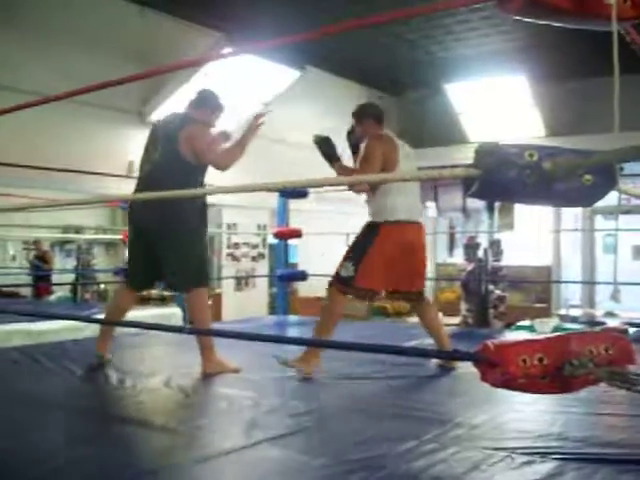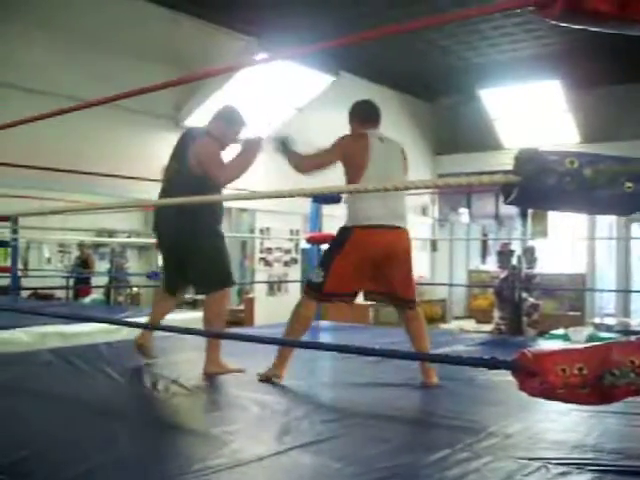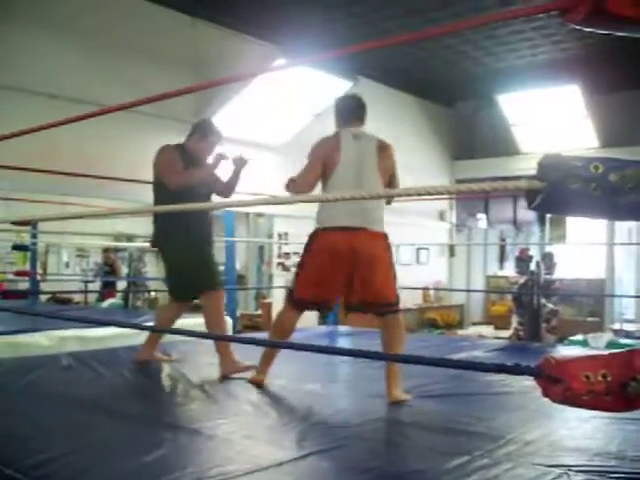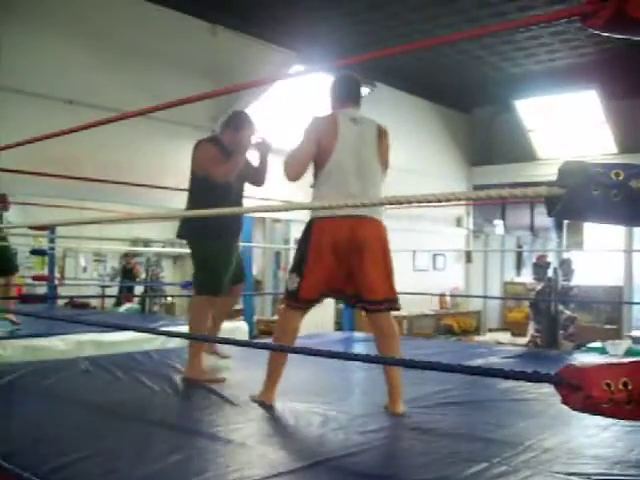
dt=0.7s
person 1, frame 1
left shoulder: (377, 144)
right shoulder: (402, 148)
left elbow: (360, 184)
left wrist: (333, 159)
right wrist: (358, 155)
left hip: (387, 228)
right hip: (413, 229)
left knee: (340, 287)
right knee: (416, 296)
left ankle: (310, 359)
right ankle: (449, 354)
person 1, frame 2
left shoulder: (352, 143)
right shoulder: (399, 150)
left elbow: (305, 166)
left wrist: (286, 149)
left hip: (362, 232)
right hip: (398, 234)
left knee: (312, 294)
right knee: (407, 305)
left ankle: (279, 365)
right ankle: (429, 372)
person 1, frame 3
left shoulder: (326, 146)
right shoulder: (384, 150)
left elbow: (301, 189)
left wrist: (292, 182)
left hip: (331, 234)
right hip: (372, 236)
left knee: (295, 304)
right knee: (389, 311)
left ankle: (263, 369)
right ankle: (394, 387)
person 1, frame 4
left shoulder: (322, 125)
right shoulder: (381, 134)
left elbow: (294, 172)
left wrist: (294, 154)
left hip: (327, 223)
right hip: (370, 224)
left knee: (294, 305)
right knee: (381, 311)
left ankle: (269, 389)
right ankle: (396, 398)
person 2, frame 1
left shoulder: (164, 125)
right shoulder: (194, 130)
right elbow: (222, 162)
left wrist: (215, 142)
right wrist: (248, 134)
left hip: (145, 214)
right hip: (179, 219)
left knee: (133, 285)
right knee: (196, 287)
left ankle: (102, 345)
right ankle: (210, 359)
person 2, frame 2
left shoulder: (192, 138)
right shoulder: (206, 143)
left elbow: (213, 173)
right elbow: (222, 177)
left wrist: (244, 152)
right wrist: (250, 153)
left hip: (171, 224)
right hip: (195, 227)
left knee: (173, 286)
right knee: (219, 289)
left ankle: (146, 334)
right ankle: (213, 360)
person 2, frame 3
left shoulder: (202, 166)
right shoulder: (169, 154)
left elbow: (225, 191)
right elbow: (174, 182)
left wrist: (237, 170)
right wrist: (210, 168)
left hip: (194, 237)
right hip: (176, 237)
left knee: (182, 297)
right knee: (212, 292)
left ankle: (148, 349)
right ankle: (227, 360)
person 2, frame 4
left shoulder: (234, 154)
right shoulder: (206, 148)
left elbow: (258, 180)
right elbow: (222, 175)
left wrist: (263, 155)
right wrist: (243, 151)
left hip: (223, 232)
right hip: (206, 231)
left knee: (235, 285)
right knee: (207, 291)
left ankle: (210, 339)
right ankle: (194, 364)
